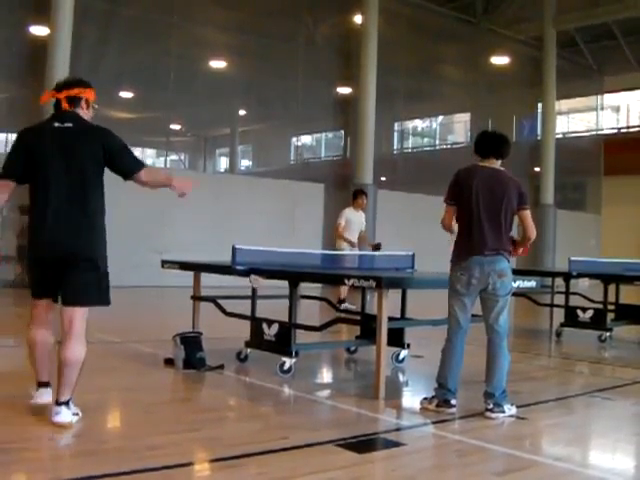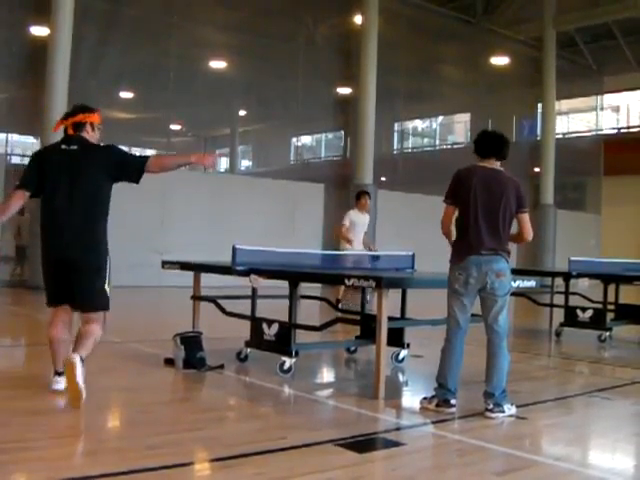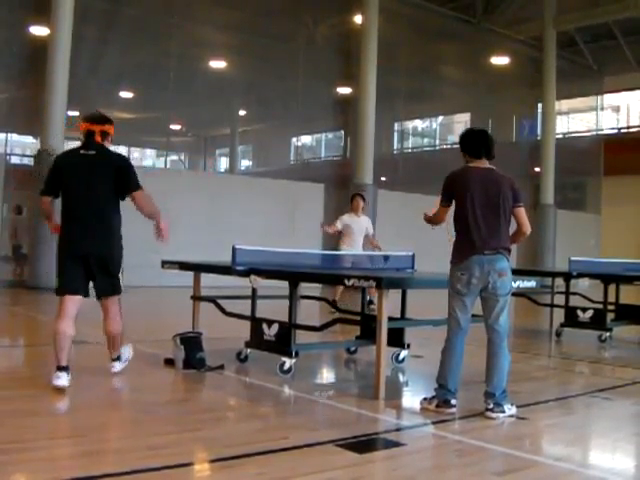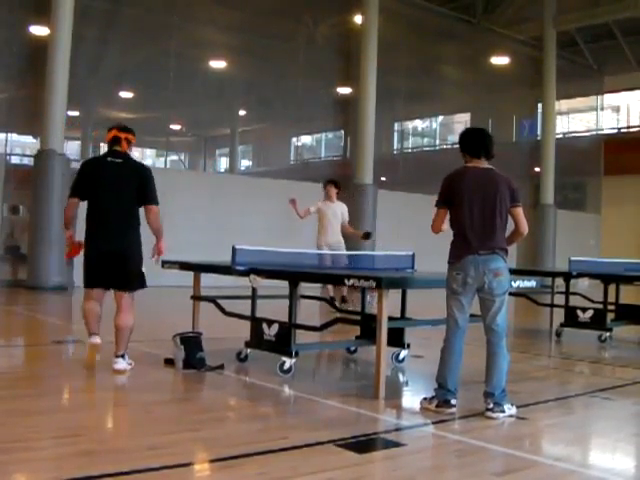
dt=0.3s
person 1, frame 1
left shoulder: (30, 137)
right shoulder: (100, 136)
right elbow: (143, 175)
right wrist: (175, 182)
left hip: (42, 243)
right hip: (86, 244)
left knee: (41, 315)
right knee: (75, 325)
left ankle: (43, 388)
right ankle: (62, 404)
person 1, frame 2
left shoulder: (43, 157)
right shoulder: (105, 155)
right elbow: (152, 164)
right wrist: (193, 159)
left hip: (53, 251)
right hip: (90, 251)
left knee: (60, 314)
right knee: (93, 319)
left ankle: (59, 375)
right ankle: (75, 358)
person 1, frame 3
left shoulder: (62, 160)
right shoulder: (117, 161)
left elbow: (46, 200)
right elbow: (139, 197)
left wrist: (52, 221)
right wrist: (158, 219)
left hip: (72, 245)
right hip: (107, 246)
left knee: (67, 308)
right knee: (111, 306)
left ankle: (61, 371)
right ankle: (116, 358)
person 1, frame 4
left shoulder: (90, 166)
right shoulder: (140, 171)
left elbow: (72, 202)
right elbow: (152, 210)
left wrist: (69, 228)
right wrist: (160, 238)
left hip: (96, 243)
right hip: (128, 244)
left knee: (92, 296)
right knee: (125, 302)
left ankle: (94, 337)
right ankle: (120, 357)
person 2, frame 1
left shoulder: (463, 176)
right shoulder: (513, 184)
left elbow: (447, 222)
right elbow: (530, 233)
right wrist: (516, 246)
left hip: (466, 263)
right hip: (499, 265)
left knee: (456, 332)
right knee: (498, 335)
left ankle: (445, 396)
right ankle: (496, 401)
person 2, frame 2
left shoulder: (463, 176)
right shoulder: (512, 185)
left elbow: (446, 223)
right elbow: (526, 235)
left wrist: (451, 240)
left hip: (465, 262)
right hip: (497, 264)
left knee: (455, 332)
right knee: (497, 335)
left ankle: (445, 396)
right ankle: (496, 401)
person 2, frame 3
left shoulder: (456, 178)
right shoulder: (506, 182)
left elbow: (439, 218)
right elbow: (525, 229)
left wrist: (428, 217)
left hip: (466, 263)
right hip: (499, 264)
left knee: (456, 332)
right knee: (498, 335)
left ankle: (445, 396)
right ankle: (496, 401)
person 2, frame 4
left shoulder: (453, 180)
right shoulder: (504, 182)
left elbow: (437, 226)
right elbow: (522, 229)
left hip: (462, 263)
right hip: (495, 264)
left knee: (455, 332)
right knee: (496, 335)
left ankle: (445, 396)
right ankle: (496, 401)
person 3, frame 1
left shoulder: (362, 215)
right shoulder: (346, 212)
right elbow: (338, 231)
left wrist: (369, 244)
right wrist: (348, 241)
left hip: (354, 248)
right hip: (343, 247)
left ankle: (343, 300)
right ankle: (341, 301)
person 3, frame 2
left shoulder: (367, 217)
right shoulder: (350, 214)
right elbow: (341, 232)
left wrist: (369, 247)
right wrist: (348, 240)
left hip: (360, 250)
right hip: (347, 249)
right ankle: (338, 301)
person 3, frame 3
left shoulder: (367, 220)
right shoulder: (345, 218)
left elbow: (370, 238)
right elbow: (332, 229)
left wrist: (380, 249)
right wrist: (326, 228)
left hip: (359, 253)
right hip: (345, 252)
left ankle: (371, 302)
right ankle: (335, 302)
person 3, frame 4
left shoulder: (342, 207)
right shoulder: (319, 205)
left elbow: (345, 227)
right elbow: (302, 215)
left wrist: (358, 234)
right wrist: (295, 206)
left hip: (338, 243)
right hip: (323, 243)
left ankle: (344, 298)
right ankle: (332, 298)
